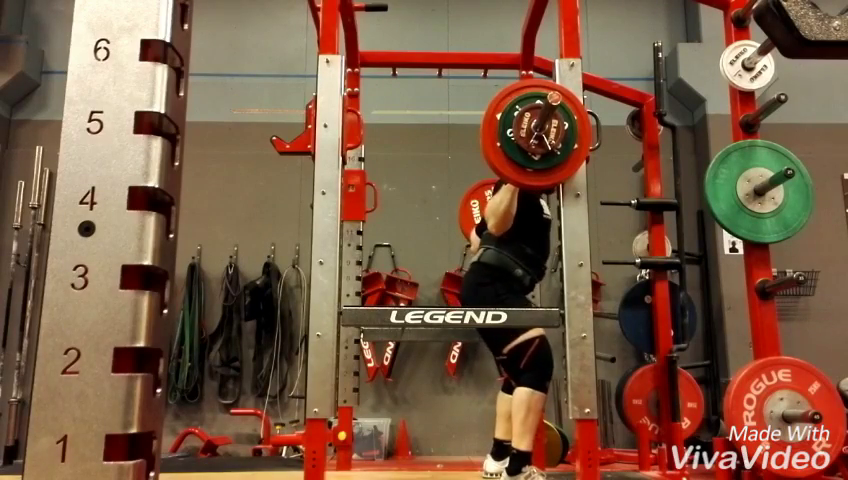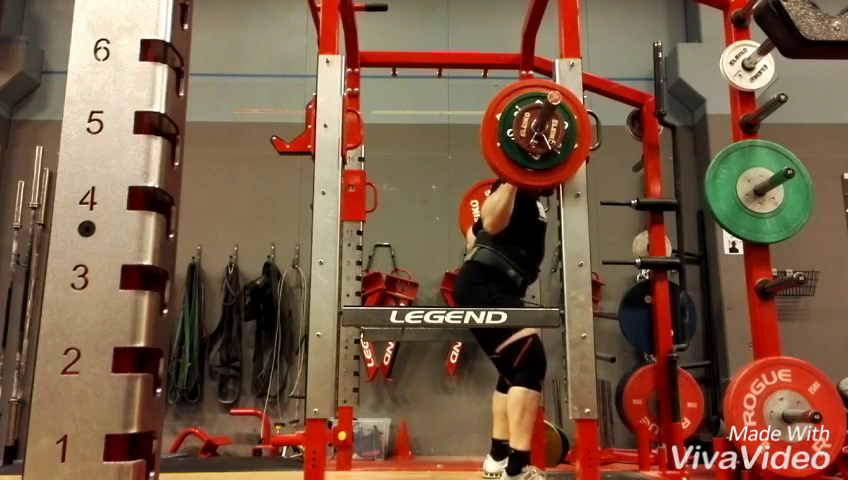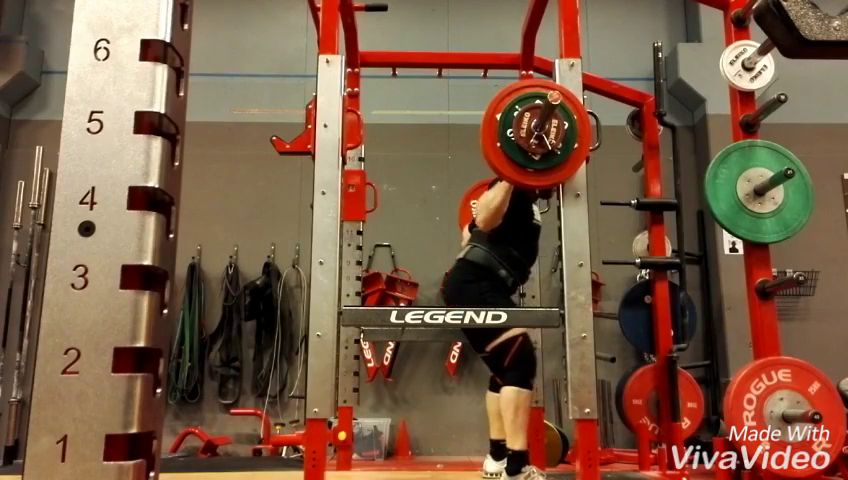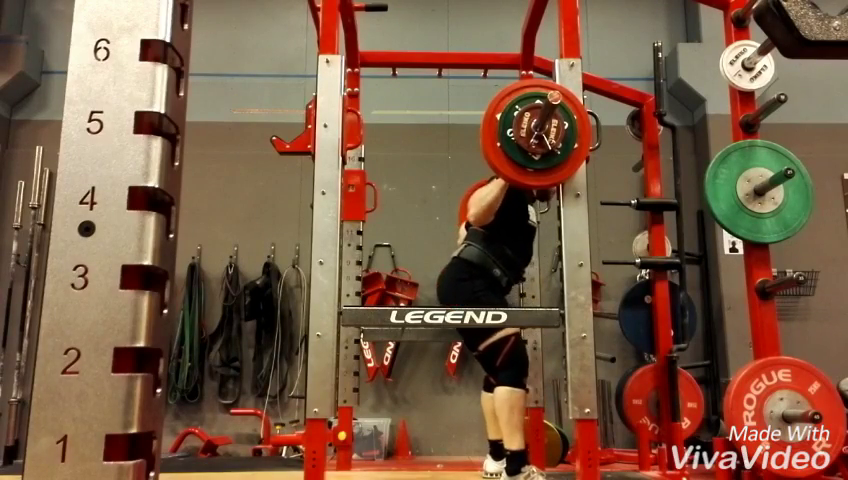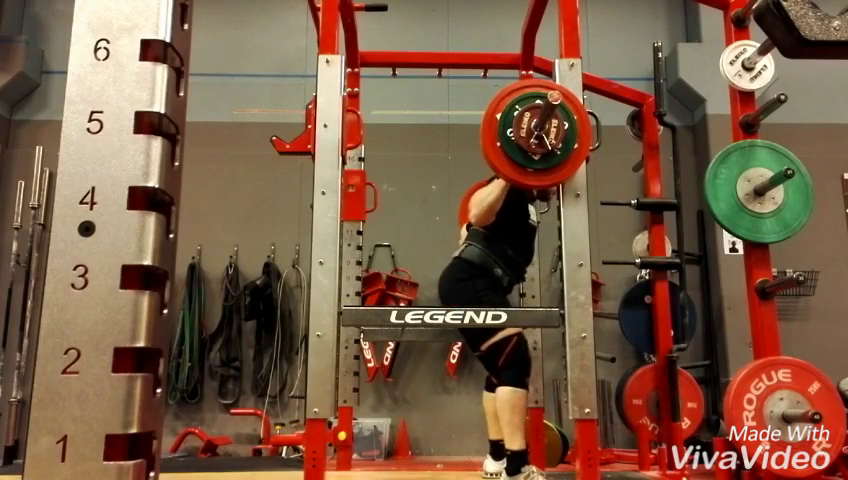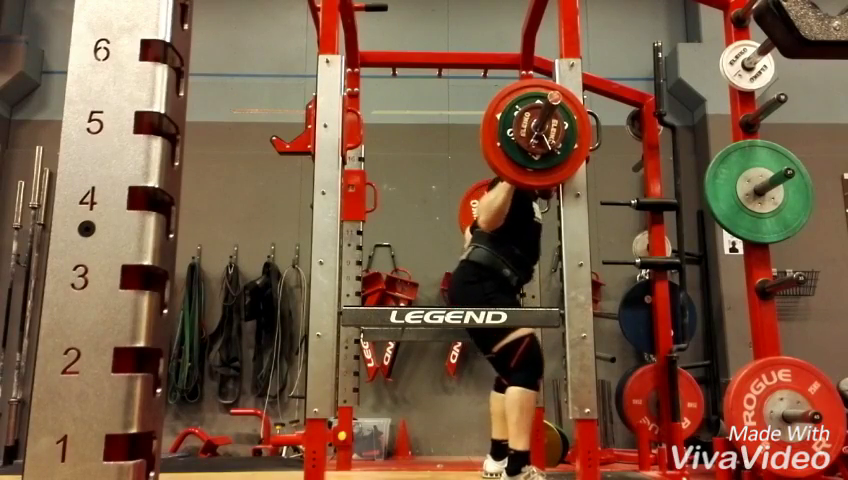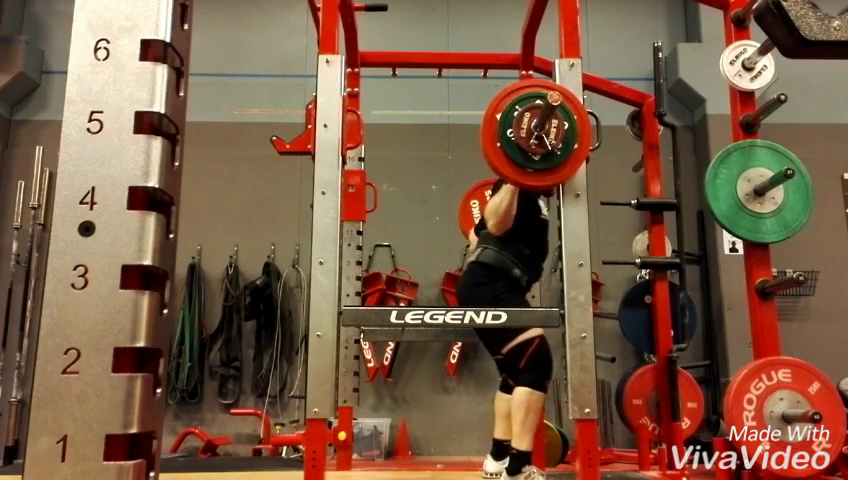
dt=0.1s
person 1, frame 1
left shoulder: (528, 195)
right shoulder: (522, 187)
left elbow: (478, 237)
right elbow: (497, 224)
right wrist: (514, 180)
left hip: (493, 288)
right hip: (490, 287)
left knee: (520, 370)
right knee: (536, 364)
person 1, frame 2
left shoulder: (526, 197)
right shoulder: (520, 190)
left elbow: (474, 235)
right elbow: (493, 223)
right wrist: (511, 180)
left hip: (488, 288)
right hip: (484, 286)
left knee: (515, 369)
right knee: (530, 363)
person 1, frame 3
left shoulder: (523, 199)
right shoulder: (517, 191)
left elbow: (470, 232)
right elbow: (485, 218)
right wrist: (510, 177)
left hip: (477, 286)
right hip: (474, 285)
left knee: (506, 368)
right knee: (519, 364)
person 1, frame 4
left shoulder: (520, 198)
right shoulder: (514, 190)
left elbow: (467, 229)
right elbow: (476, 214)
right wrist: (505, 175)
left hip: (472, 285)
right hip: (469, 284)
left knee: (501, 368)
right knee: (512, 364)
person 1, frame 5
left shoulder: (520, 198)
right shoulder: (514, 190)
left elbow: (468, 231)
right elbow: (478, 214)
left hip: (474, 285)
right hip: (470, 284)
left knee: (503, 367)
right knee: (515, 363)
person 1, frame 6
left shoulder: (524, 198)
right shoulder: (518, 191)
left elbow: (473, 232)
right elbow: (487, 219)
right wrist: (510, 178)
left hip: (481, 287)
right hip: (479, 286)
left knee: (512, 369)
right knee: (527, 364)
person 1, frame 7
left shoulder: (527, 195)
right shoulder: (522, 190)
left elbow: (476, 236)
right elbow: (497, 224)
left hip: (490, 287)
right hip: (489, 287)
left knee: (517, 371)
right knee: (536, 364)
